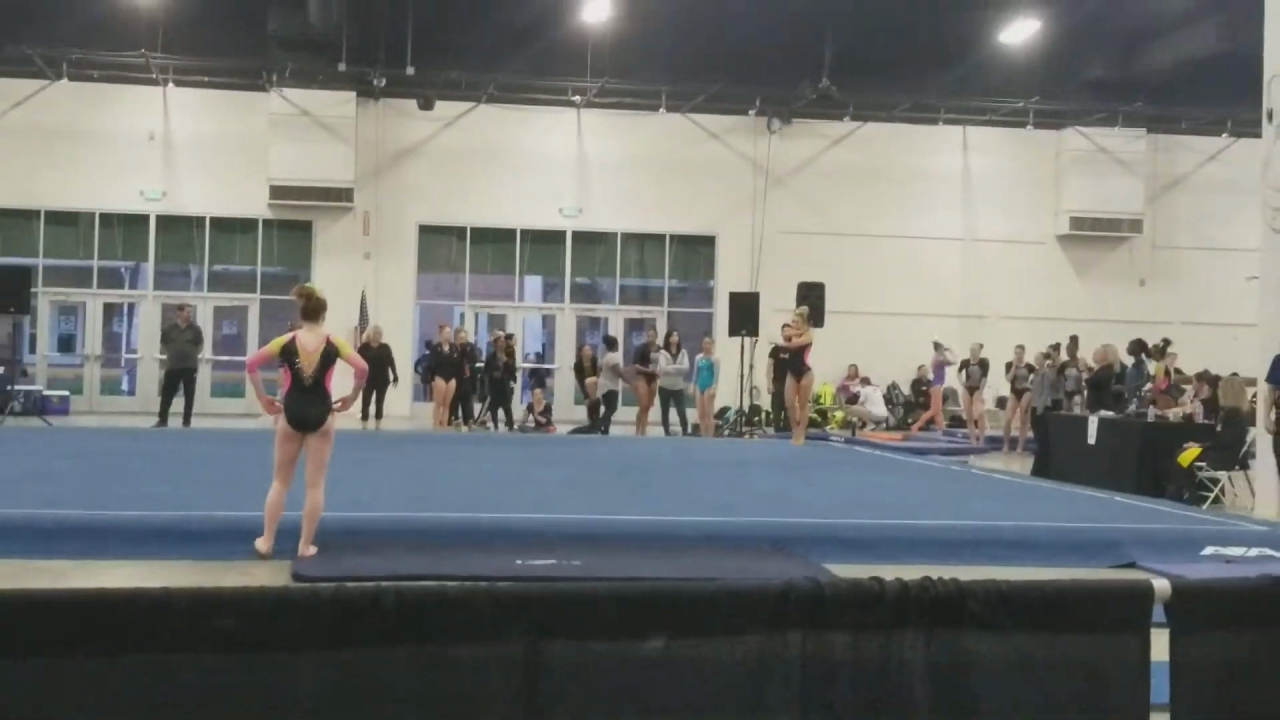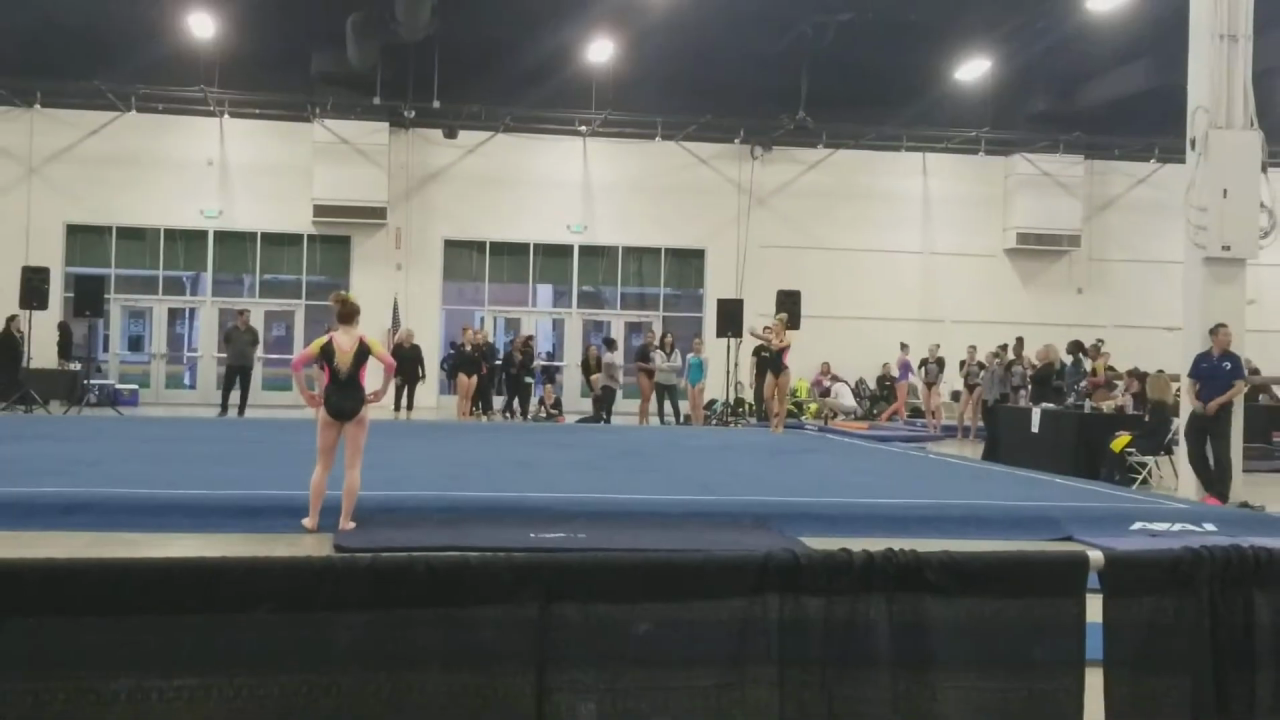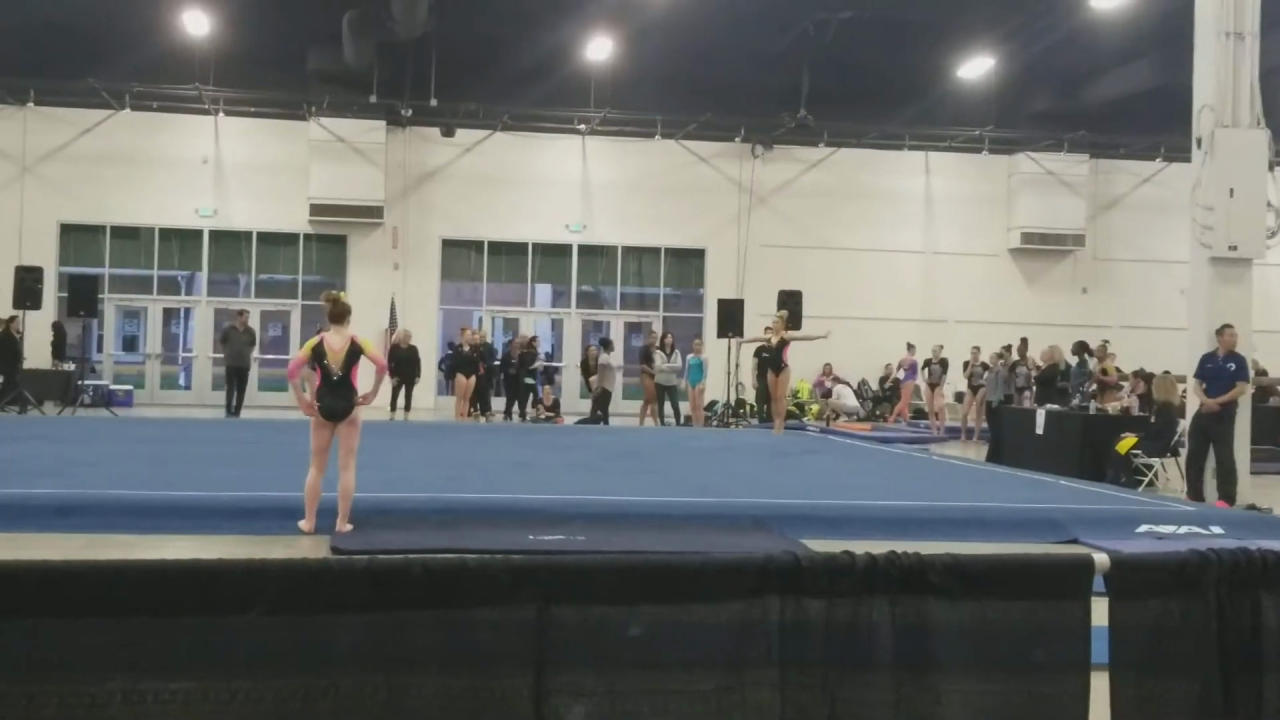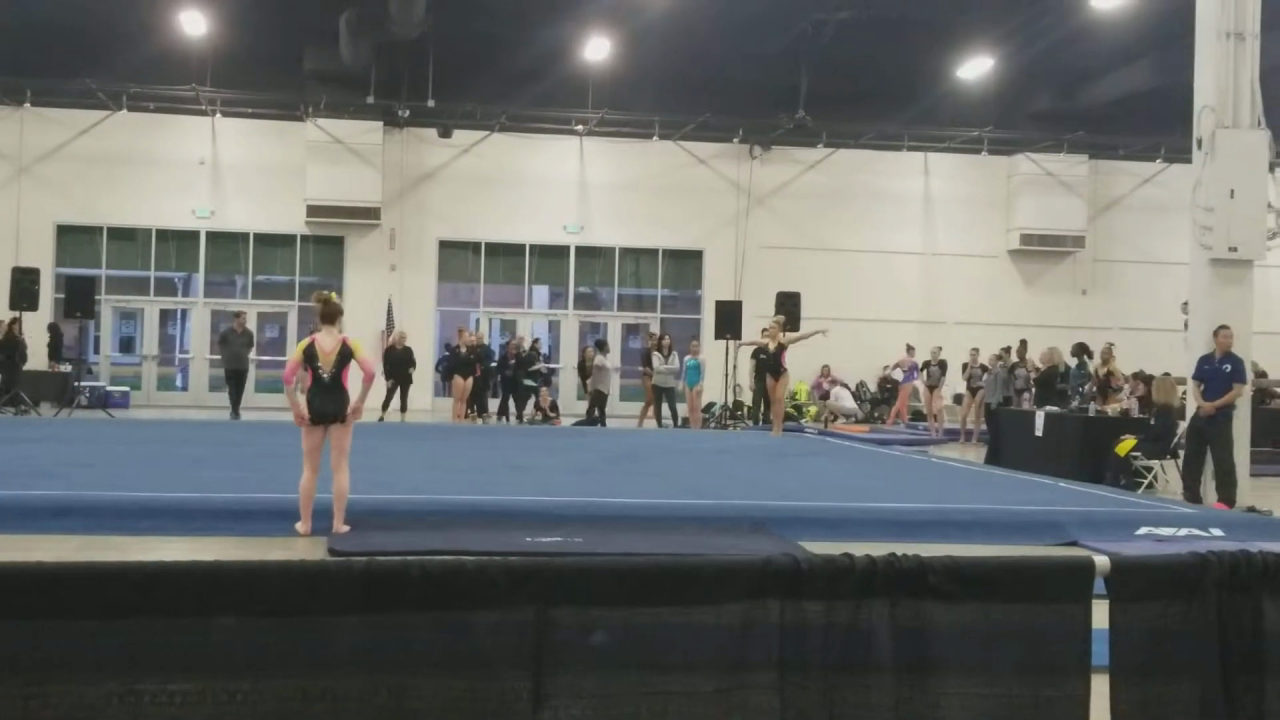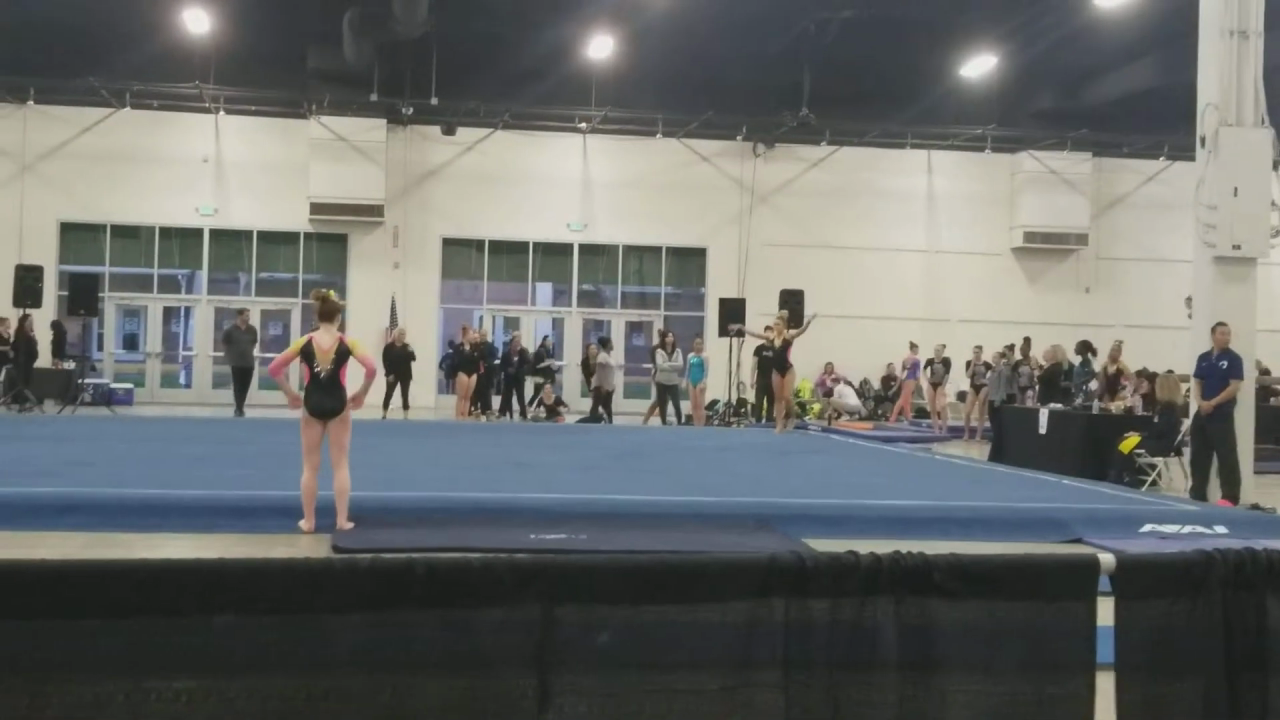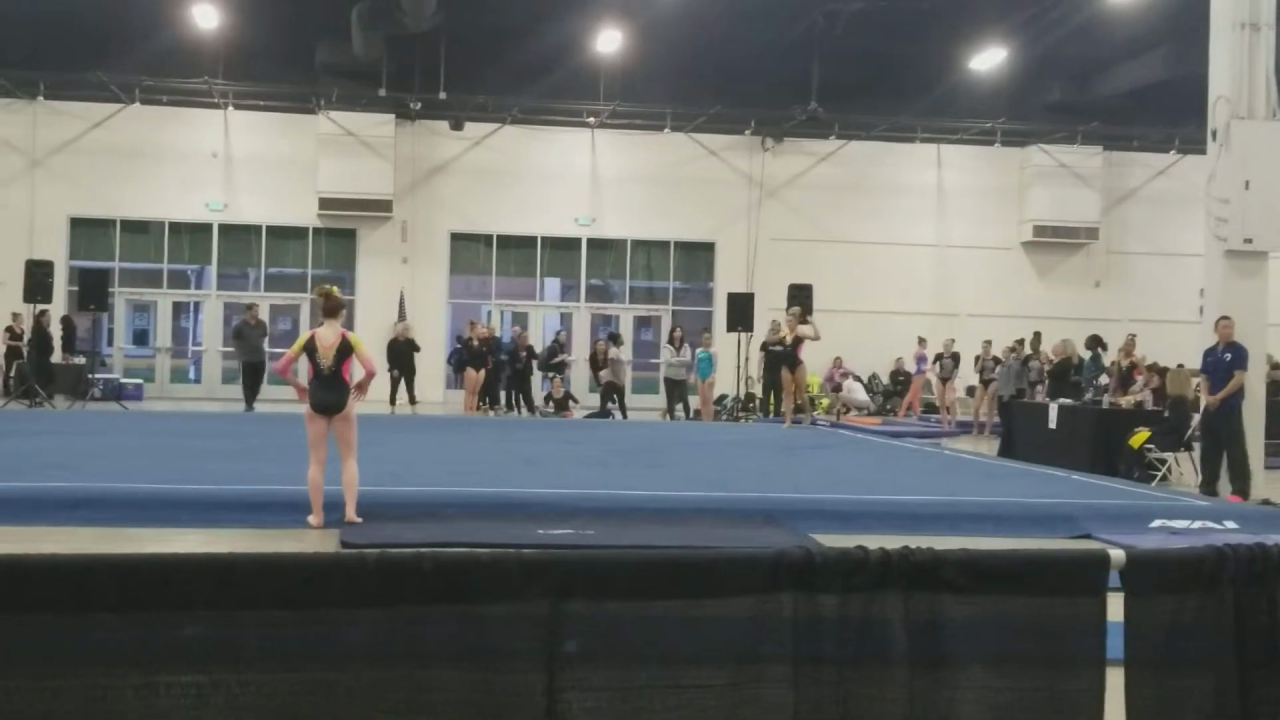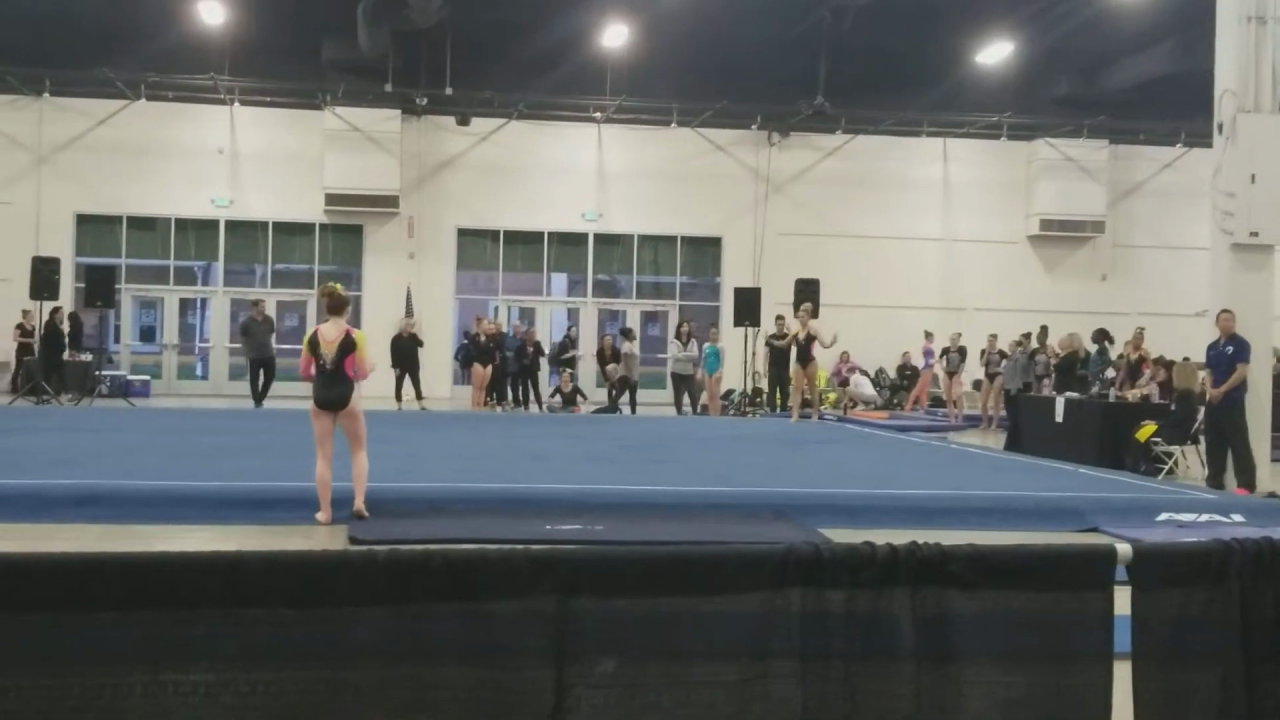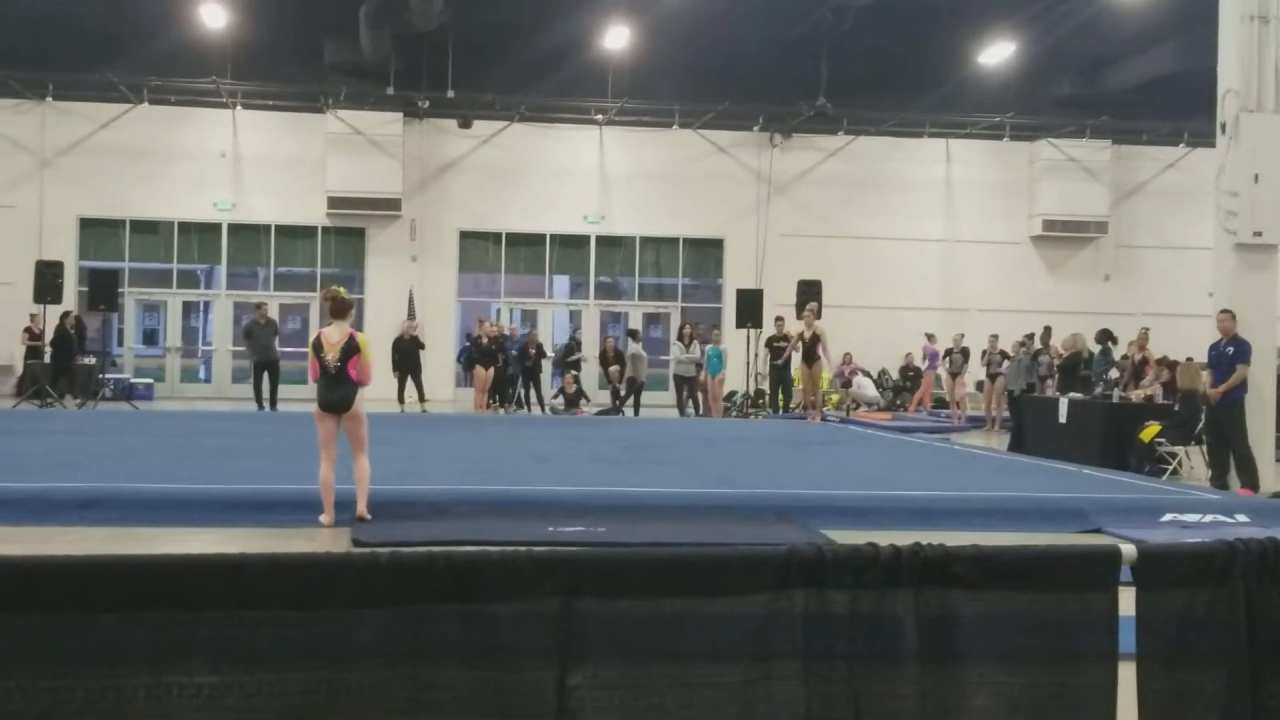
dt=0.2s
person 1, frame 1
left shoulder: (286, 341)
right shoulder: (333, 342)
left elbow: (252, 364)
right elbow: (362, 369)
left wrist: (264, 399)
right wrist: (351, 398)
left hip: (291, 414)
right hip: (321, 415)
left knee: (280, 481)
right knee: (315, 485)
left ankle: (267, 541)
right ankle: (306, 545)
person 1, frame 2
left shoulder: (324, 342)
right shoulder: (365, 342)
left elbow: (296, 364)
right elbow: (390, 364)
left wrist: (305, 393)
right wrist: (381, 391)
left hip: (330, 405)
right hip: (356, 406)
left knee: (322, 466)
right knee: (352, 467)
left ankle: (313, 519)
right ankle: (345, 521)
person 1, frame 3
left shoulder: (315, 342)
right shoulder: (357, 342)
left elbow: (292, 369)
right elbow: (382, 365)
left wrist: (302, 400)
right wrist: (372, 394)
left hip: (323, 406)
right hip: (349, 407)
left knee: (316, 468)
right knee: (347, 468)
left ankle: (309, 521)
right ankle: (342, 522)
person 1, frame 4
left shoulder: (307, 344)
right shoulder: (349, 344)
left elbow: (288, 376)
right elbow: (370, 373)
left wrist: (297, 409)
right wrist: (359, 404)
left hip: (314, 409)
right hip: (340, 409)
left knee: (310, 469)
right knee: (340, 469)
left ankle: (305, 523)
right ankle: (338, 523)
person 1, frame 5
left shoulder: (304, 342)
right shoulder: (347, 342)
left elbow: (274, 369)
right elbow: (371, 368)
left wrist: (290, 394)
right wrist: (361, 394)
left hip: (312, 405)
right hip: (338, 405)
left knee: (310, 466)
right knee: (340, 465)
left ankle: (309, 520)
right ankle: (342, 519)
person 1, frame 6
left shoulder: (308, 338)
right shoulder: (350, 338)
left elbow: (281, 369)
right elbow: (371, 370)
left wrist: (299, 387)
right wrist: (362, 385)
left hip: (316, 401)
right hip: (342, 401)
left knee: (316, 461)
right knee: (349, 459)
left ankle: (317, 515)
right ankle: (351, 510)
person 1, frame 7
left shoulder: (312, 335)
right shoulder: (355, 336)
left elbow: (304, 373)
right elbow: (360, 374)
right wrist: (370, 368)
left hip: (320, 397)
right hip: (346, 397)
left knee: (323, 456)
right knee: (358, 450)
left ankle: (325, 511)
right ankle: (359, 502)
person 1, frame 8
left shoulder: (316, 338)
right shoulder: (358, 339)
left elbow: (314, 376)
right elbow: (365, 379)
left hip: (324, 400)
right hip: (349, 399)
left knee: (327, 459)
right knee: (360, 455)
left ankle: (328, 514)
right ankle: (362, 507)
